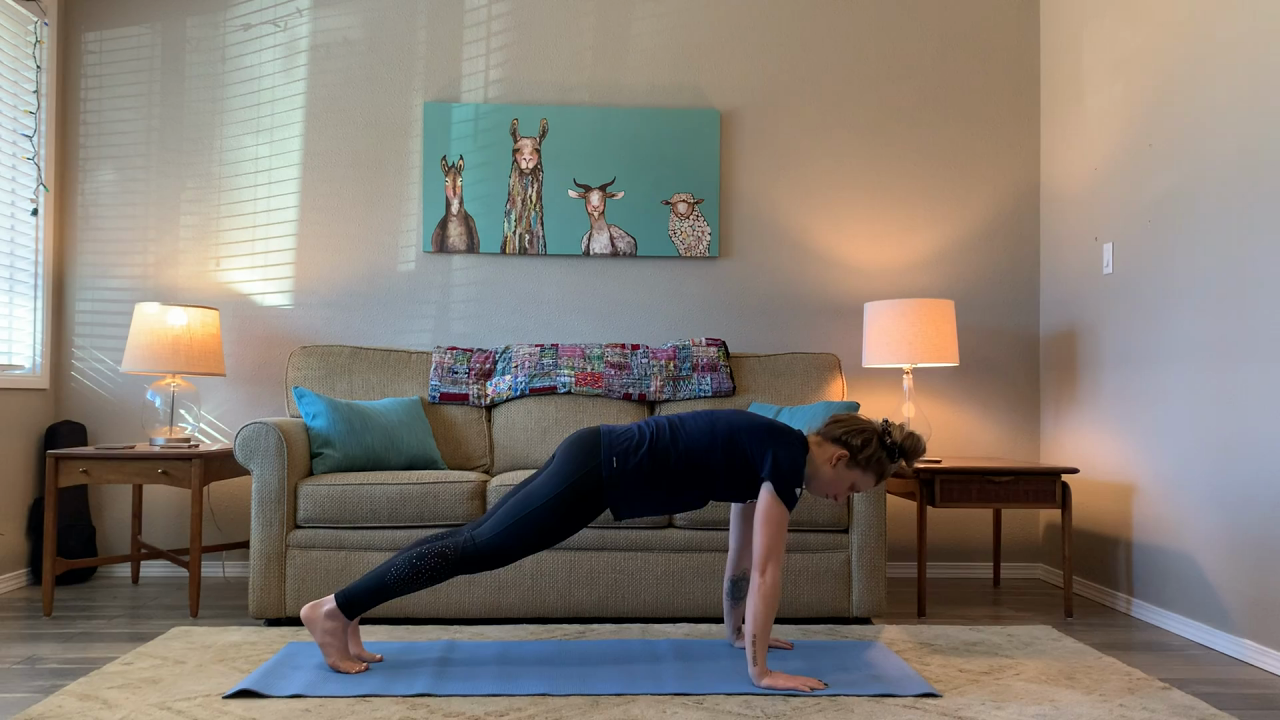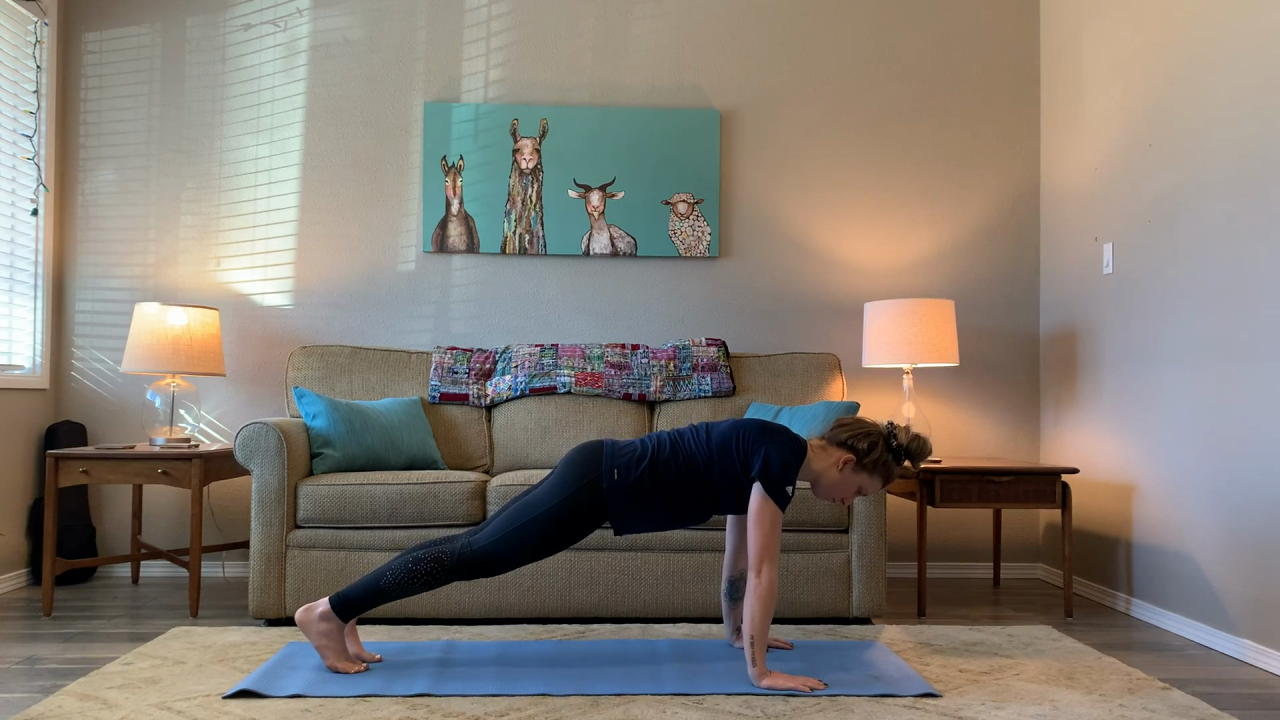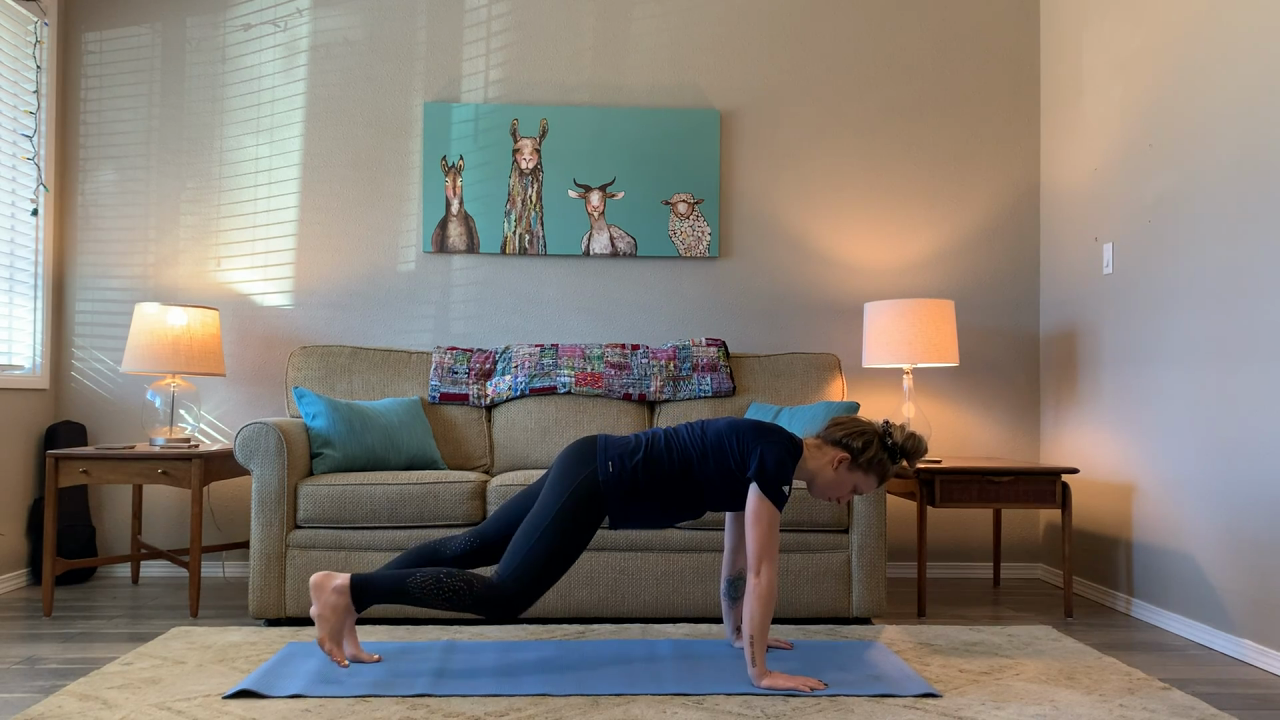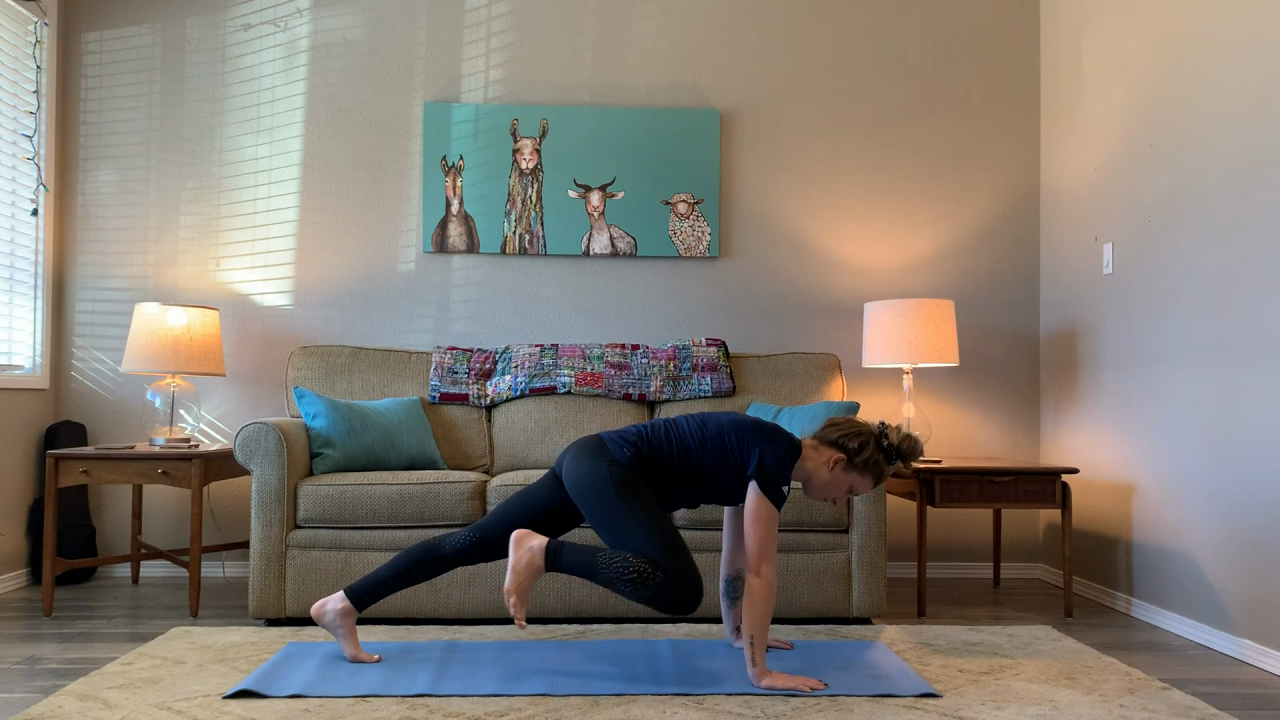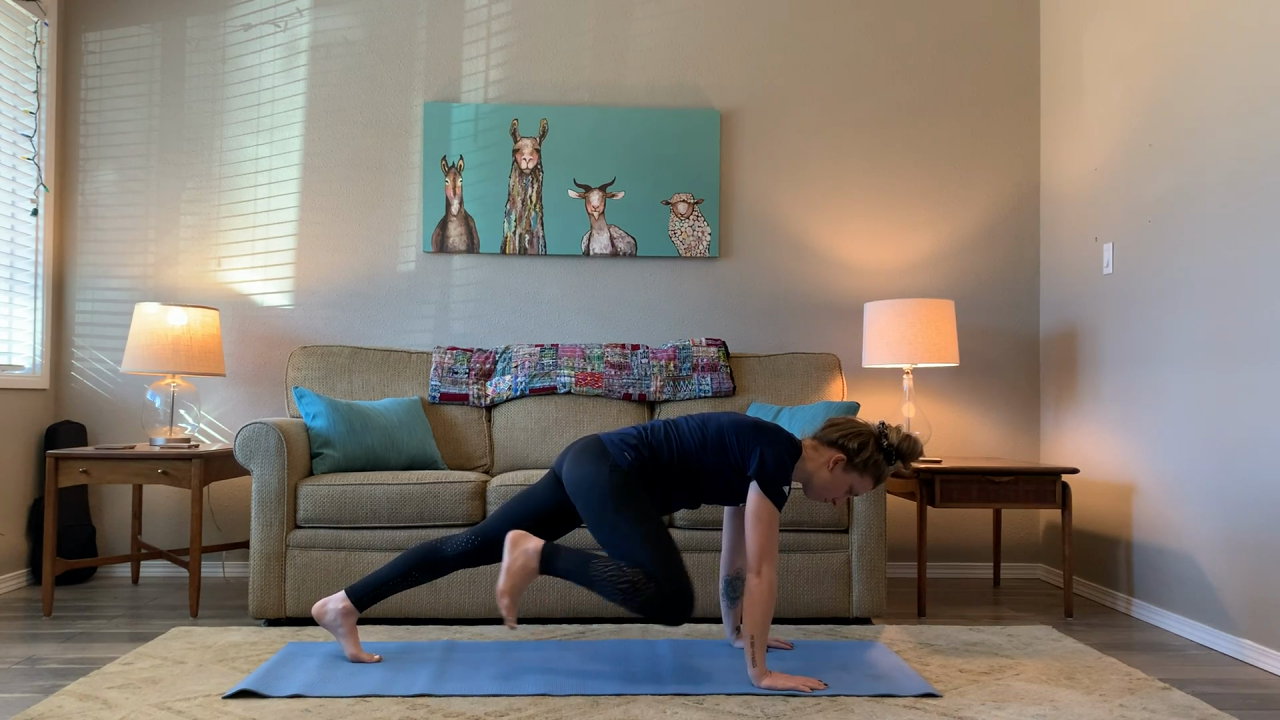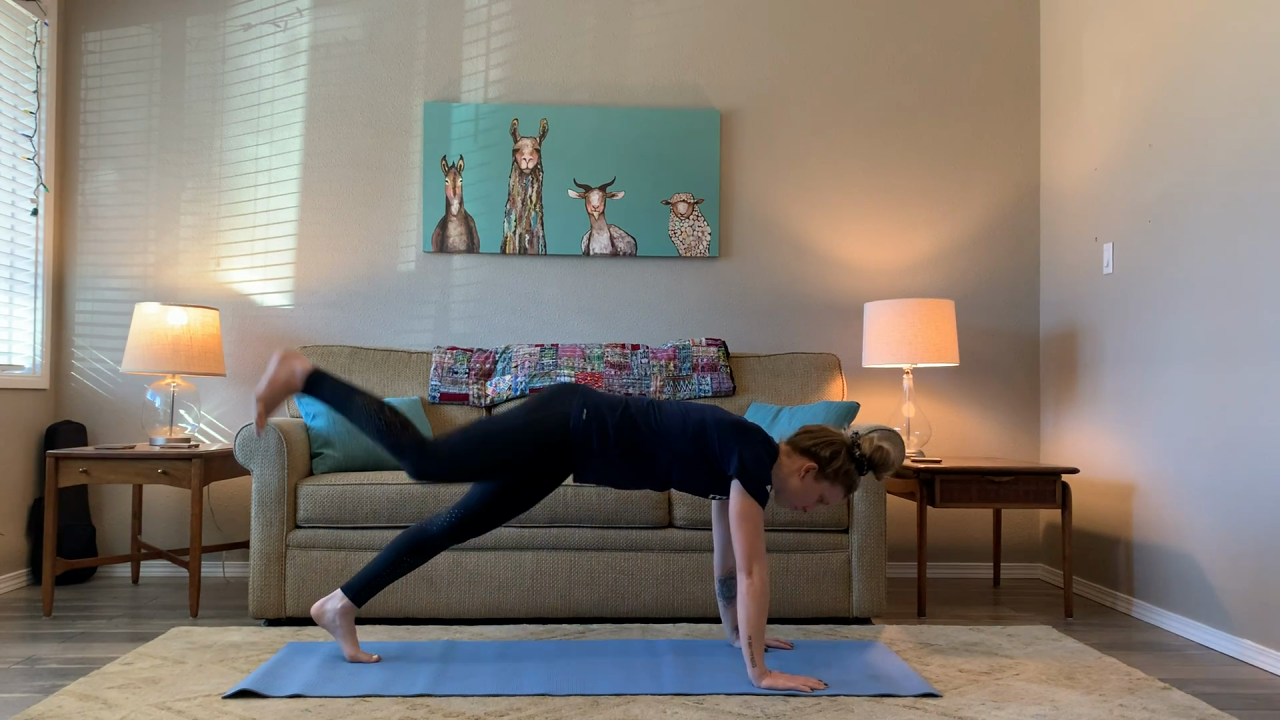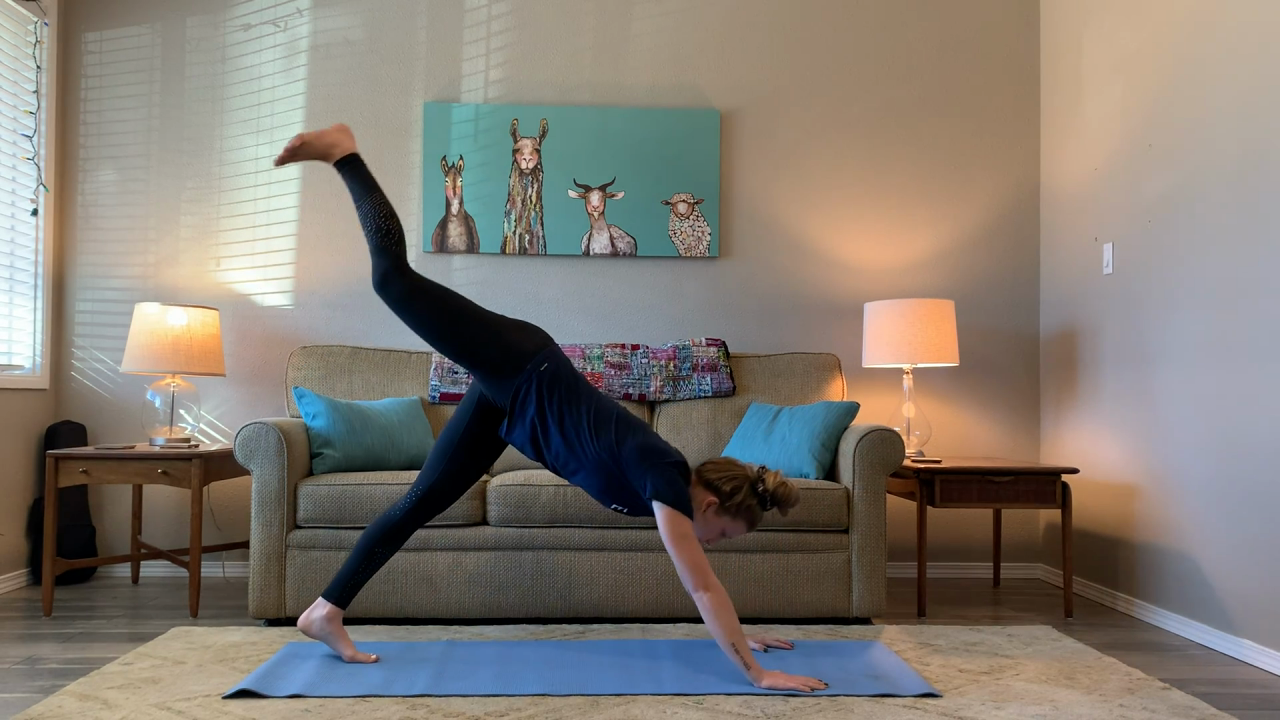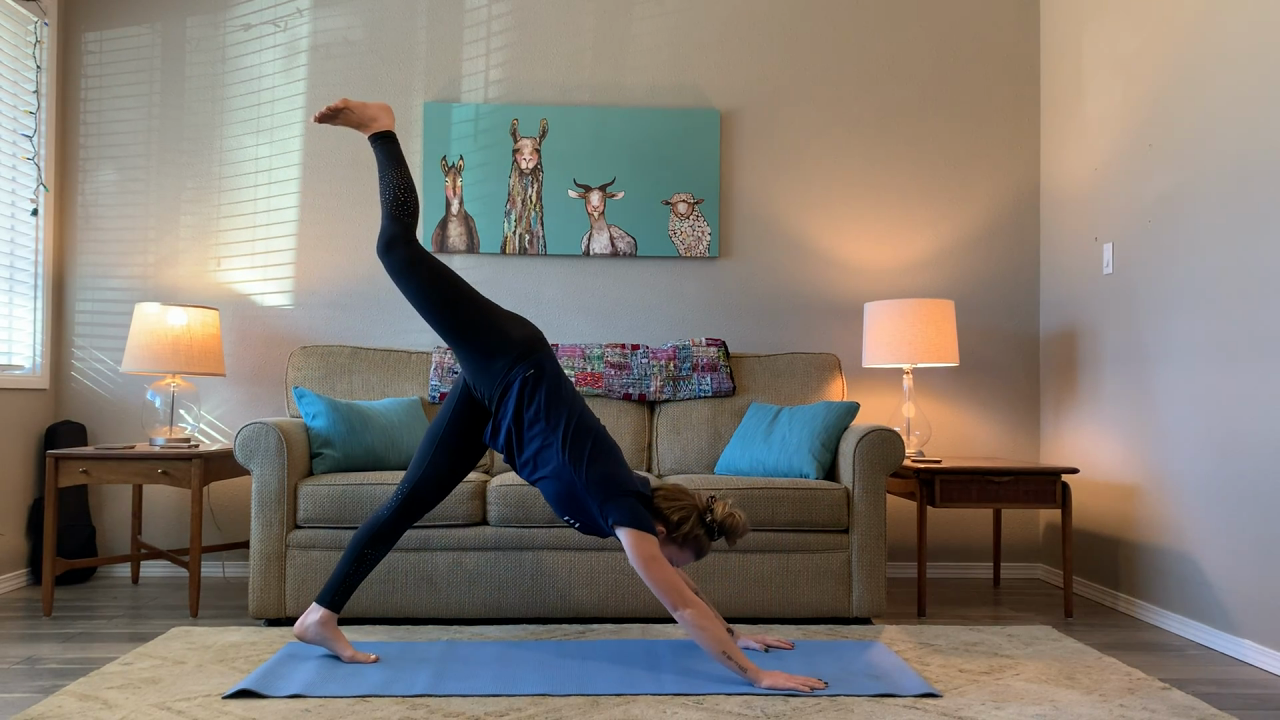
dt=0.7s
person 1, frame 1
left shoulder: (768, 455)
right shoulder: (791, 456)
left elbow: (742, 553)
right elbow: (766, 567)
left wrist: (737, 629)
right wrist: (762, 669)
left hip: (595, 460)
right hip: (595, 470)
left knee: (472, 538)
right knee: (476, 549)
left ankle: (346, 606)
right ankle: (332, 612)
person 1, frame 2
left shoulder: (767, 457)
right shoulder: (781, 454)
left elbow: (738, 558)
right elbow: (761, 570)
left wrist: (737, 630)
right wrist: (760, 670)
left hip: (598, 474)
right hip: (597, 485)
left knee: (472, 543)
right knee: (473, 557)
left ankle: (343, 609)
right ankle: (328, 612)
person 1, frame 3
left shoulder: (764, 458)
right shoulder: (778, 456)
left elbow: (736, 559)
right elbow: (760, 570)
left wrist: (738, 632)
right wrist: (760, 669)
left hip: (591, 471)
right hip: (595, 476)
left knee: (473, 546)
right knee: (504, 595)
left ankle: (348, 597)
right ankle: (345, 587)
person 1, frame 4
left shoulder: (761, 458)
right shoulder: (778, 455)
left elbow: (735, 555)
right elbow: (758, 569)
left wrist: (738, 630)
right wrist: (760, 670)
left hip: (590, 465)
right hip: (605, 465)
left knee: (472, 542)
right knee: (678, 592)
left ankle: (341, 606)
right ankle: (541, 551)
person 1, frame 5
left shoulder: (759, 458)
right shoulder: (778, 456)
left elbow: (735, 556)
right elbow: (760, 569)
left wrist: (738, 631)
right wrist: (760, 670)
left hip: (591, 465)
right hip: (606, 468)
left knee: (472, 544)
right knee: (670, 601)
left ankle: (342, 605)
right ankle: (538, 554)
person 1, frame 6
left shoulder: (736, 459)
right shoulder: (754, 458)
left elbow: (728, 564)
right elbow: (750, 568)
left wrist: (738, 632)
right wrist: (758, 669)
left hip: (571, 428)
right hip: (569, 428)
left knee: (456, 524)
right knee: (424, 457)
left ankle: (342, 604)
right ankle: (301, 374)
person 1, frame 7
left shoulder: (680, 487)
right shoulder: (665, 482)
left elbow: (700, 585)
right elbow: (703, 585)
left wrist: (739, 638)
right wrist: (756, 673)
left hip: (513, 395)
right hip: (519, 372)
left knee: (422, 502)
right knee: (393, 276)
left ankle: (324, 612)
right ankle: (343, 154)
person 1, frame 8
left shoulder: (631, 504)
right shoulder: (624, 510)
left elbow: (685, 594)
right elbow: (682, 607)
left wrist: (735, 635)
right wrist: (755, 675)
left hip: (497, 385)
right hip: (505, 366)
left knee: (409, 503)
right knee: (397, 244)
left ankle: (320, 617)
right ankle: (380, 130)
